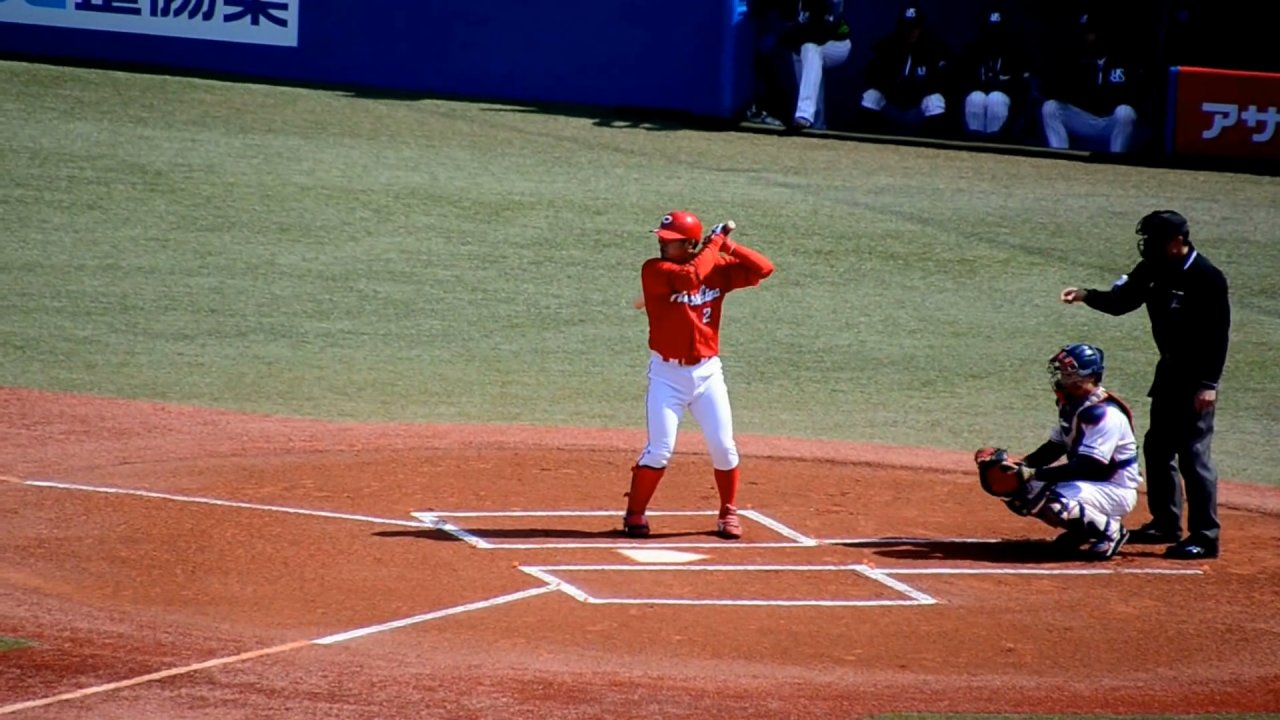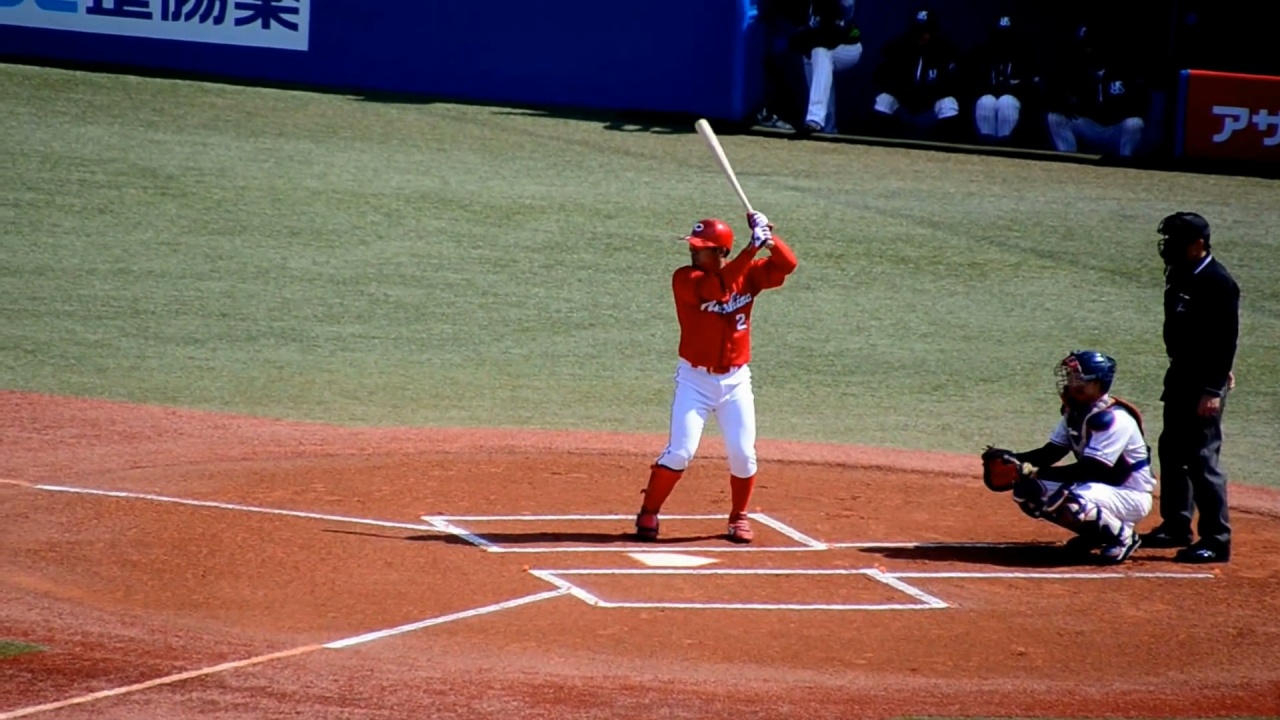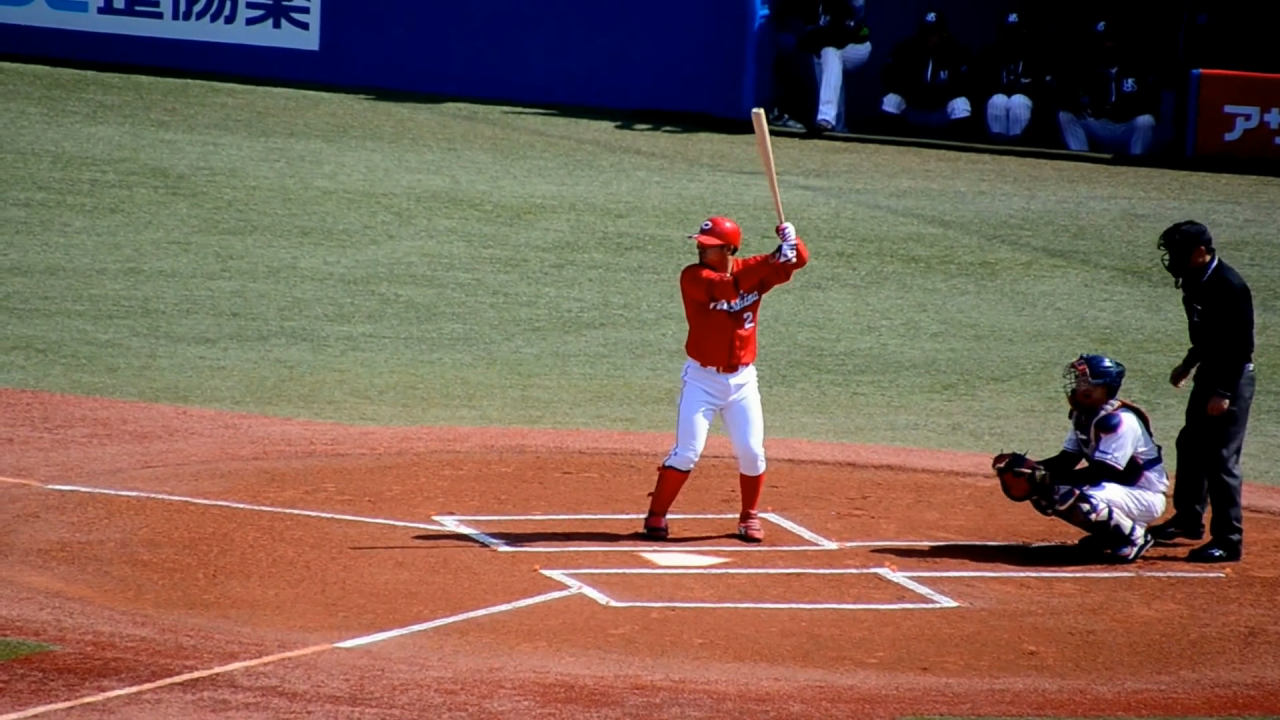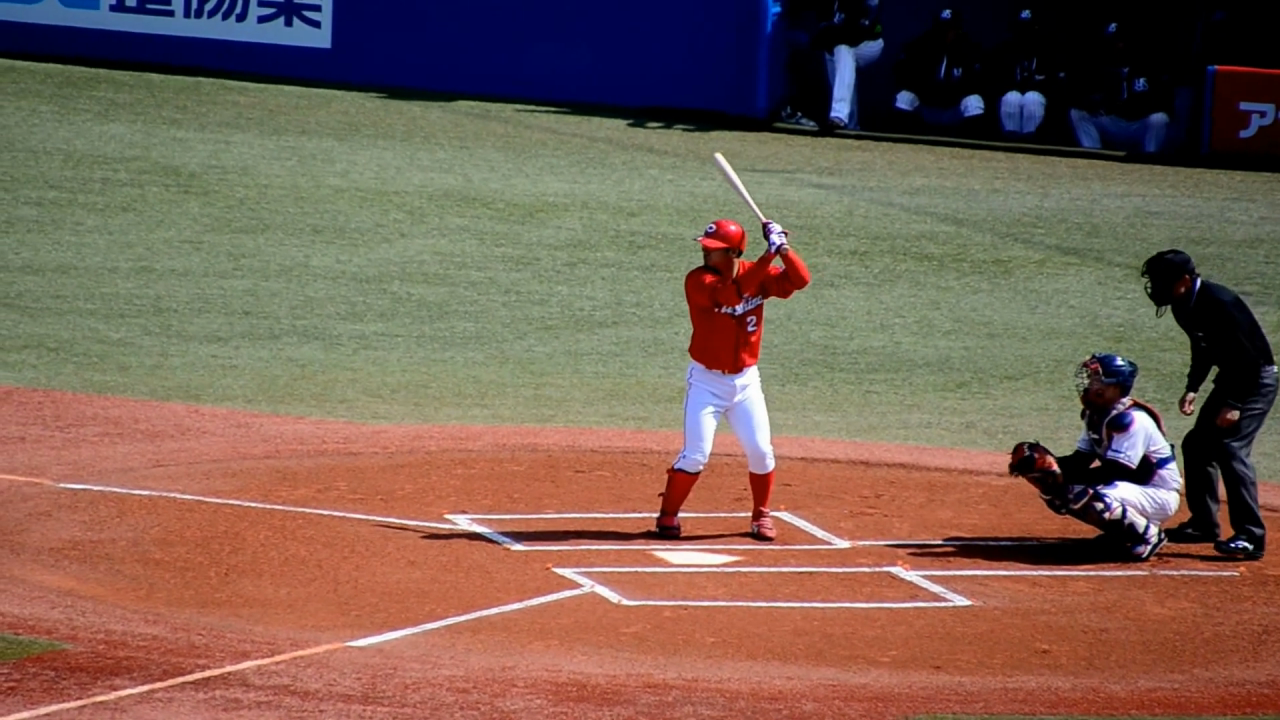
dt=0.5s
person 1, frame 1
left shoulder: (1207, 277)
right shoulder: (1152, 269)
left elbow: (1218, 334)
right elbow: (1120, 301)
left wrist: (1209, 384)
right wrist: (1087, 295)
left hip: (1196, 376)
right hip: (1168, 370)
left knee: (1193, 452)
right knee: (1157, 447)
left ankle: (1206, 537)
right ankle: (1166, 523)
person 1, frame 2
left shoulder: (1218, 283)
right shoulder: (1179, 274)
left elbow: (1226, 340)
left wrist: (1212, 390)
left hip: (1203, 381)
right hip: (1178, 375)
left knee: (1202, 458)
right knee: (1171, 452)
left ankle: (1216, 540)
right ankle: (1176, 527)
person 1, frame 3
left shoulder: (1229, 286)
right shoulder: (1195, 281)
left elbow: (1240, 343)
left wrist: (1223, 391)
right wrist: (1188, 363)
left hip: (1231, 381)
right hip: (1208, 375)
left knee: (1221, 457)
right knee: (1190, 445)
left ankle: (1228, 540)
right ankle: (1188, 519)
person 1, frame 4
left shoulder: (1220, 303)
right shoulder: (1183, 306)
left elbow: (1247, 355)
left wrist: (1233, 404)
right wrist: (1192, 387)
left hip: (1256, 380)
right hip: (1231, 378)
left knee: (1231, 447)
right knee: (1197, 444)
left ankle: (1251, 536)
right ankle: (1204, 523)
person 2, frame 1
left shoulder: (718, 267)
right shoulder: (654, 269)
left elbow: (764, 268)
right elbow: (689, 277)
left wrist: (727, 244)
right wrist: (715, 242)
left hip: (707, 372)
right hip: (667, 373)
left knee: (723, 446)
right knee: (659, 449)
left ankle: (728, 512)
right ankle: (635, 513)
person 2, frame 2
left shoulder: (748, 273)
right shoulder: (684, 278)
left elbow: (787, 263)
right elbow: (716, 287)
left wrist: (766, 232)
right wrist: (751, 249)
left hip: (736, 380)
right hip: (694, 379)
left knee: (743, 454)
right knee: (680, 451)
left ankle: (739, 518)
right ankle: (648, 513)
person 2, frame 3
left shoulder: (753, 269)
right shoulder: (693, 276)
left elbow: (799, 259)
right elbow: (728, 287)
left wrist: (790, 238)
right wrist: (771, 259)
left hip: (742, 378)
right hip: (702, 378)
left knee: (752, 452)
right knee: (686, 452)
left ankle: (749, 517)
right ankle: (656, 515)
person 2, frame 4
left shoulder: (757, 275)
right shoulder: (697, 279)
left elbow: (800, 280)
right elbow: (732, 293)
left wrist: (782, 247)
right wrist: (768, 255)
left hip: (746, 380)
right hip: (707, 380)
left knee: (761, 451)
right knee: (696, 454)
left ankle: (761, 515)
right ankle: (668, 514)
person 3, frame 1
left shoulder: (1103, 413)
right shoulder: (1070, 403)
left elbow: (1083, 466)
right elbow: (1054, 448)
left wrist: (1032, 474)
right wrist: (1022, 465)
left hip: (1114, 491)
right hip: (1080, 482)
left knee: (1052, 503)
right knee: (1016, 489)
left ankle: (1110, 530)
right ankle: (1080, 528)
person 3, frame 2
left shoulder: (1113, 418)
right shoulder: (1074, 411)
left elbow: (1087, 470)
right elbow: (1050, 453)
left wrist: (1033, 471)
right wrist: (1012, 459)
left hip: (1130, 496)
right hip: (1098, 487)
left knee: (1068, 502)
right knee: (1026, 491)
left ankle: (1122, 536)
right ankle: (1095, 533)
person 3, frame 3
left shoulder: (1119, 420)
right shoulder: (1082, 415)
left elbow: (1098, 473)
right elbow: (1065, 461)
left wrist: (1046, 477)
left hip: (1144, 497)
right hip: (1113, 488)
left knee: (1081, 501)
right knee: (1041, 491)
left ankle: (1134, 535)
right ankle: (1106, 532)
person 3, frame 4
left shoulder: (1131, 420)
right shoulder: (1095, 415)
left elbow: (1112, 473)
right elbow: (1079, 461)
left wrist: (1061, 476)
left hip: (1158, 495)
right hip: (1128, 487)
left knee: (1094, 501)
right knee: (1052, 489)
left ankle: (1148, 534)
right ankle: (1120, 532)
